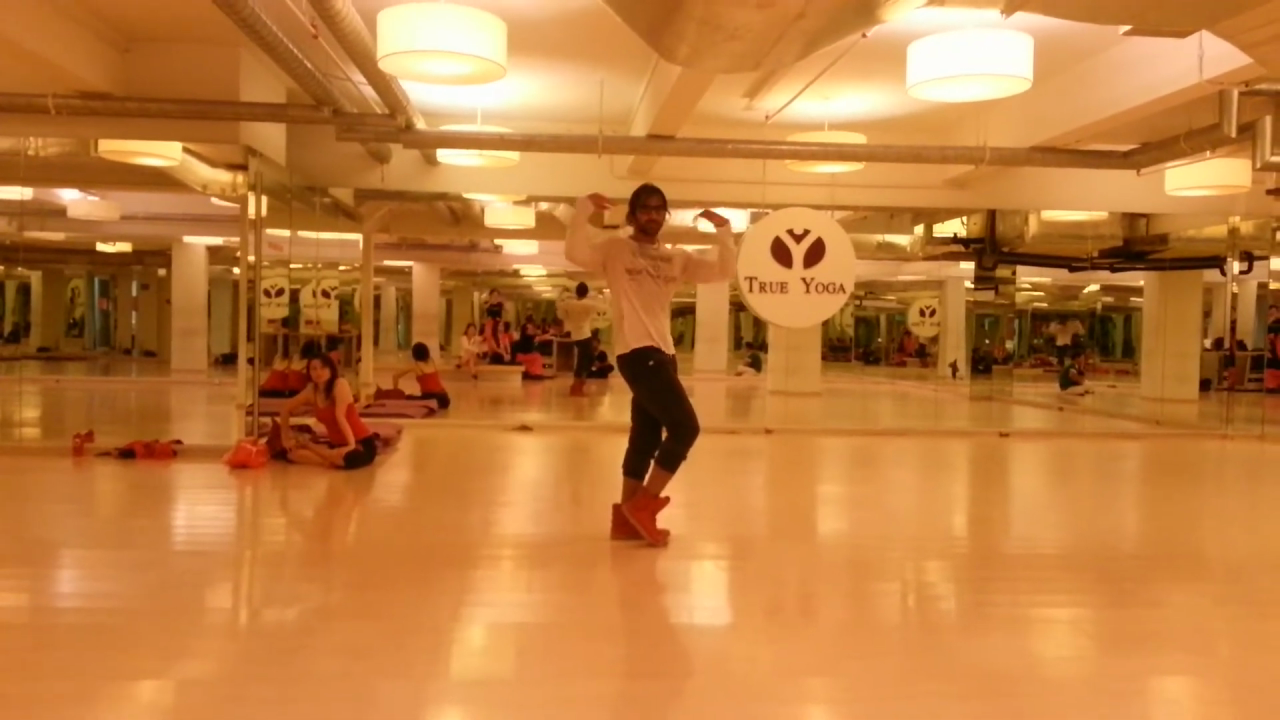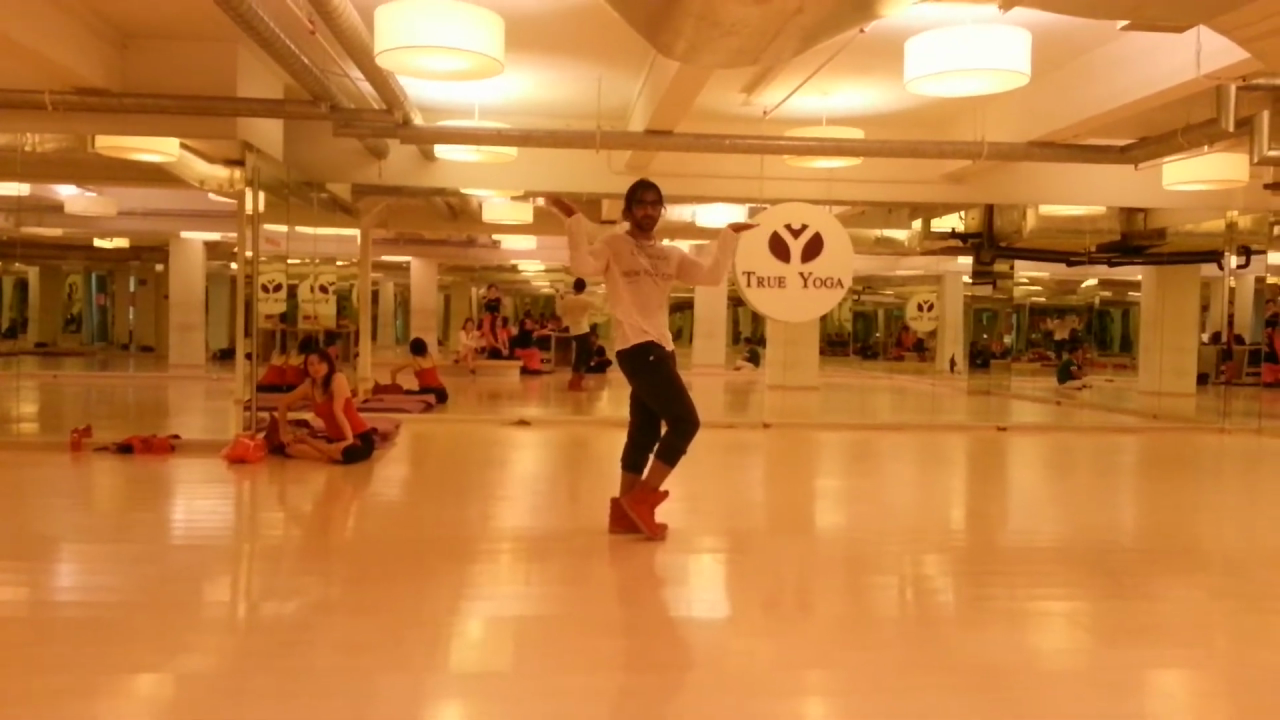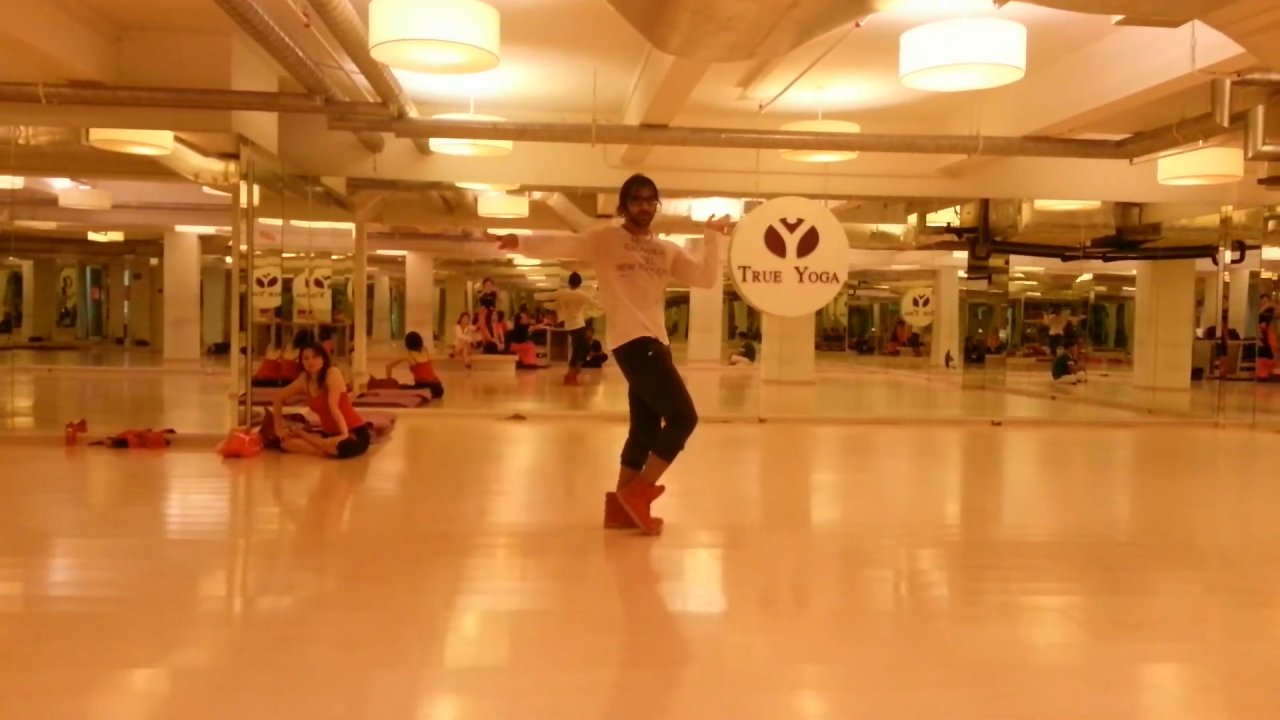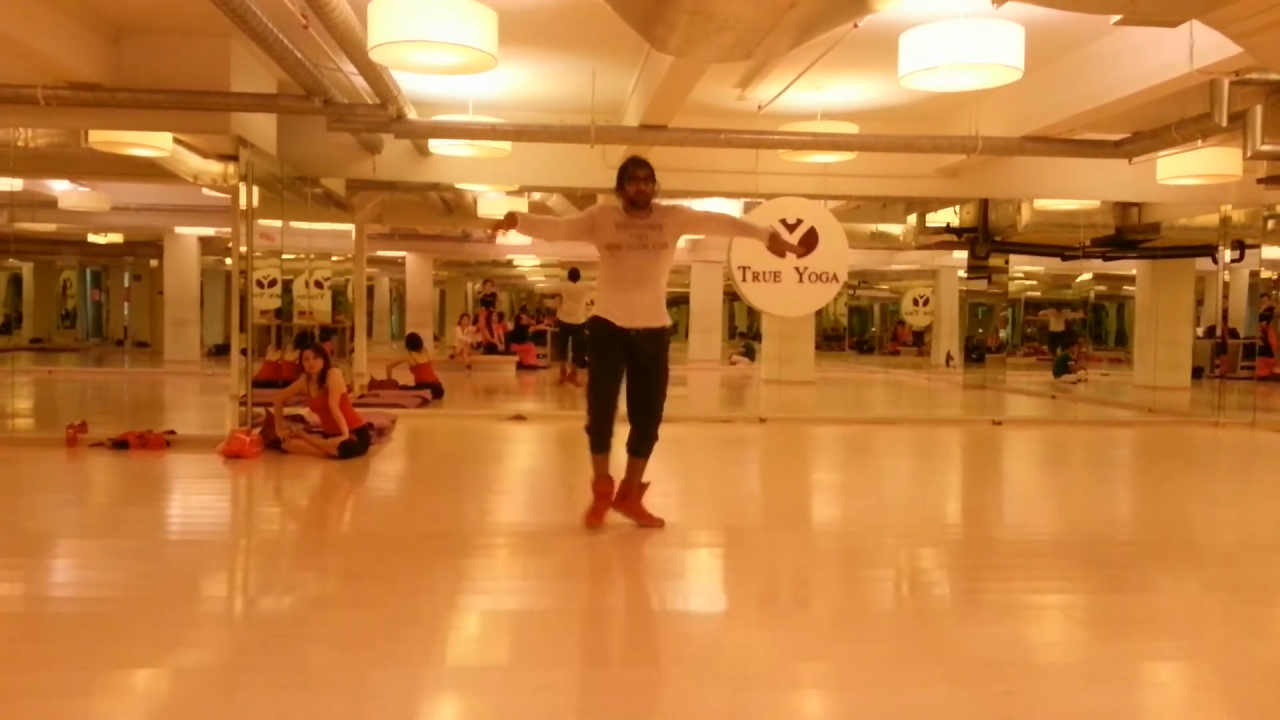
dt=0.4s
person 1, frame 1
left shoulder: (676, 258)
right shoulder: (615, 248)
left elbow: (723, 271)
right elbow: (576, 253)
left wrist: (723, 230)
right wrist: (585, 208)
left hip: (662, 353)
right hip: (637, 353)
left knee: (647, 437)
right knee: (685, 426)
left ankle: (627, 516)
right ankle: (644, 504)
person 1, frame 2
left shoulder: (671, 255)
right shoulder: (613, 244)
left elbow: (712, 276)
right elbow: (583, 266)
left wrist: (728, 236)
right wrist: (574, 221)
left hip: (660, 349)
right hip: (636, 348)
left knee: (645, 431)
right knee: (684, 421)
left ankle: (624, 511)
right ankle: (642, 497)
person 1, frame 3
left shoulder: (666, 250)
right shoulder: (605, 238)
left elbow: (706, 278)
right elbow: (557, 246)
left wrist: (713, 237)
right wrist: (518, 244)
left hip: (655, 344)
right hip: (632, 343)
left knee: (646, 429)
right knee: (682, 417)
left ankle: (620, 504)
right ankle: (638, 493)
person 1, frame 4
left shoulder: (673, 217)
right shoulder: (602, 216)
left elbow: (720, 224)
right elbow: (556, 230)
left wrist: (764, 234)
right wrist: (520, 220)
left hip: (652, 329)
right hip: (607, 325)
left knee: (648, 417)
right knee: (601, 408)
left ankle: (629, 493)
right ankle: (603, 489)
